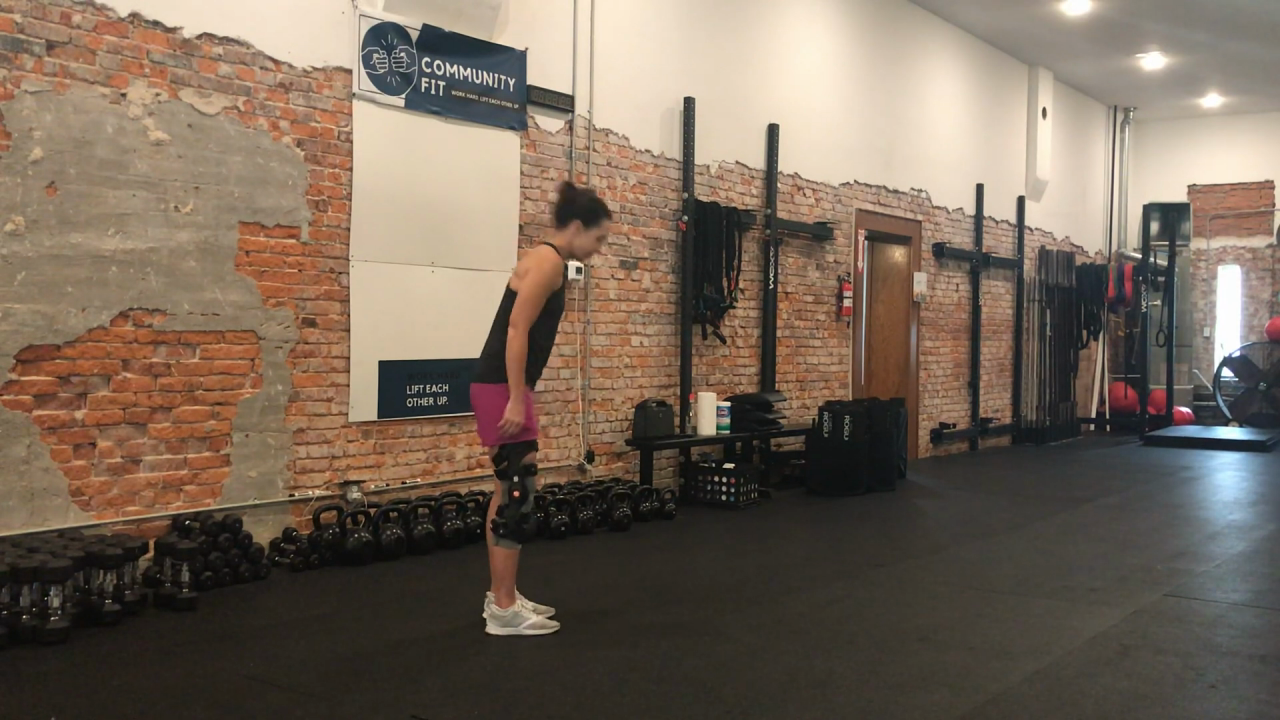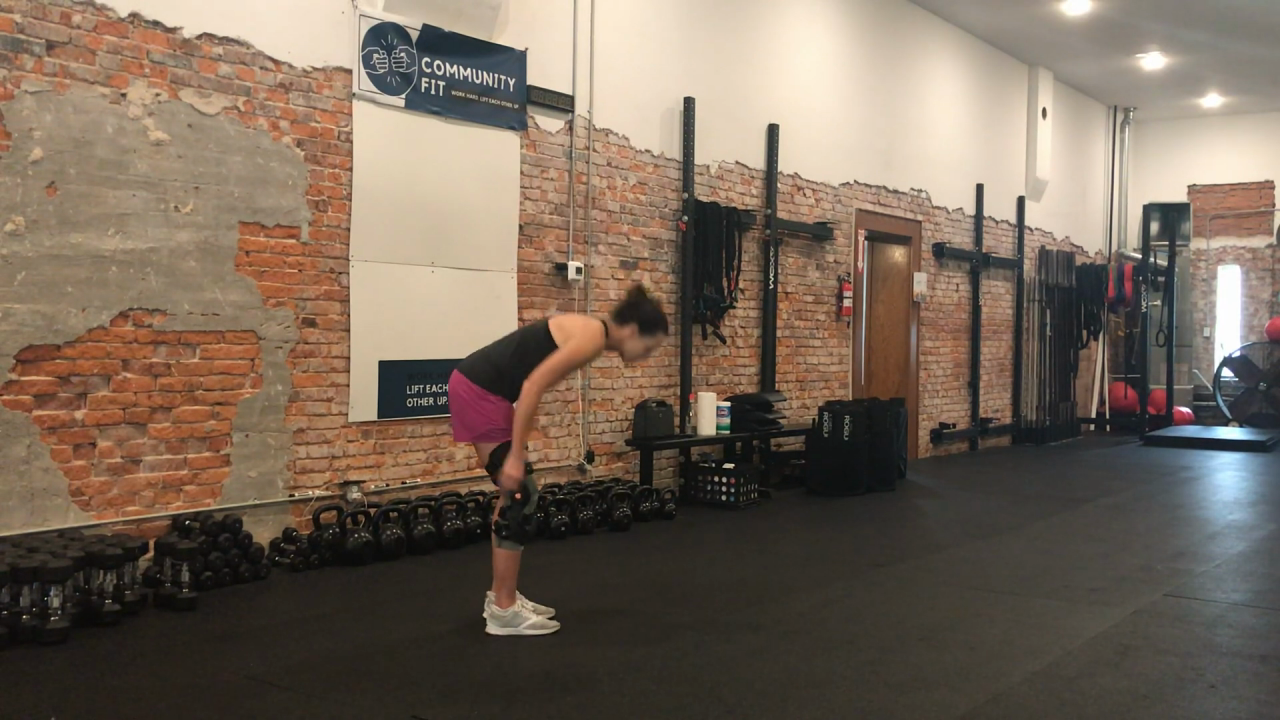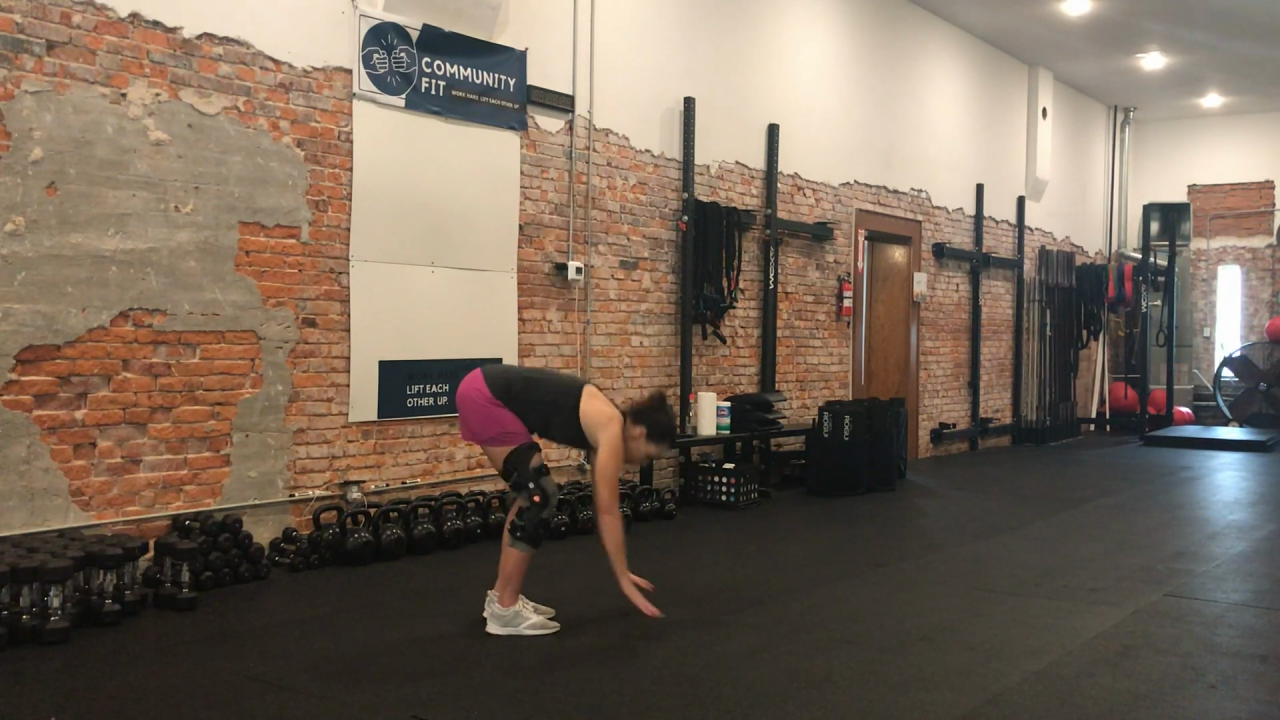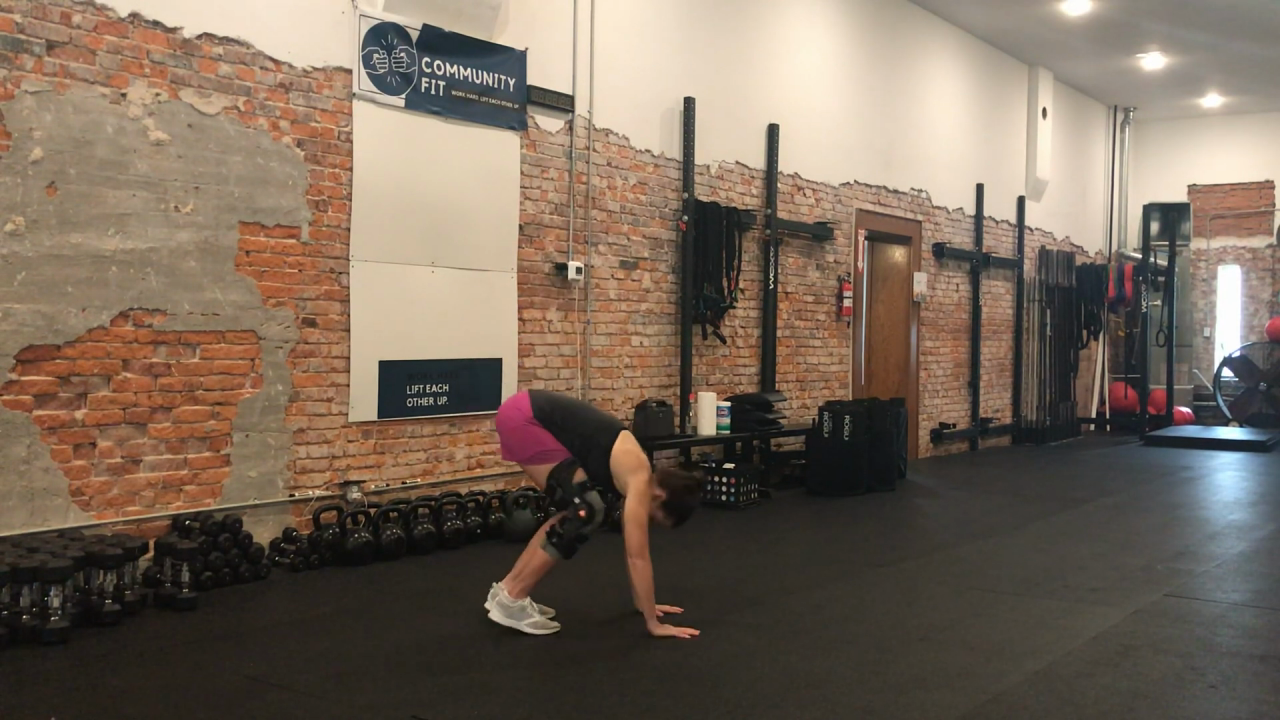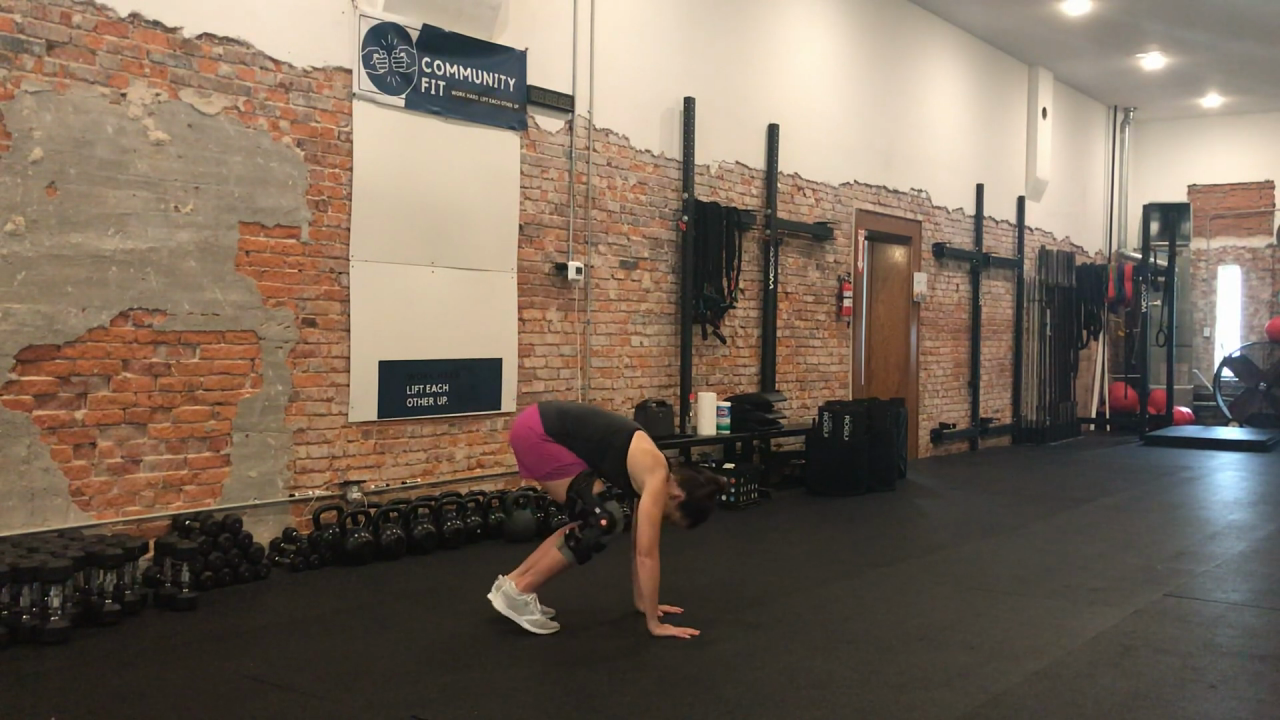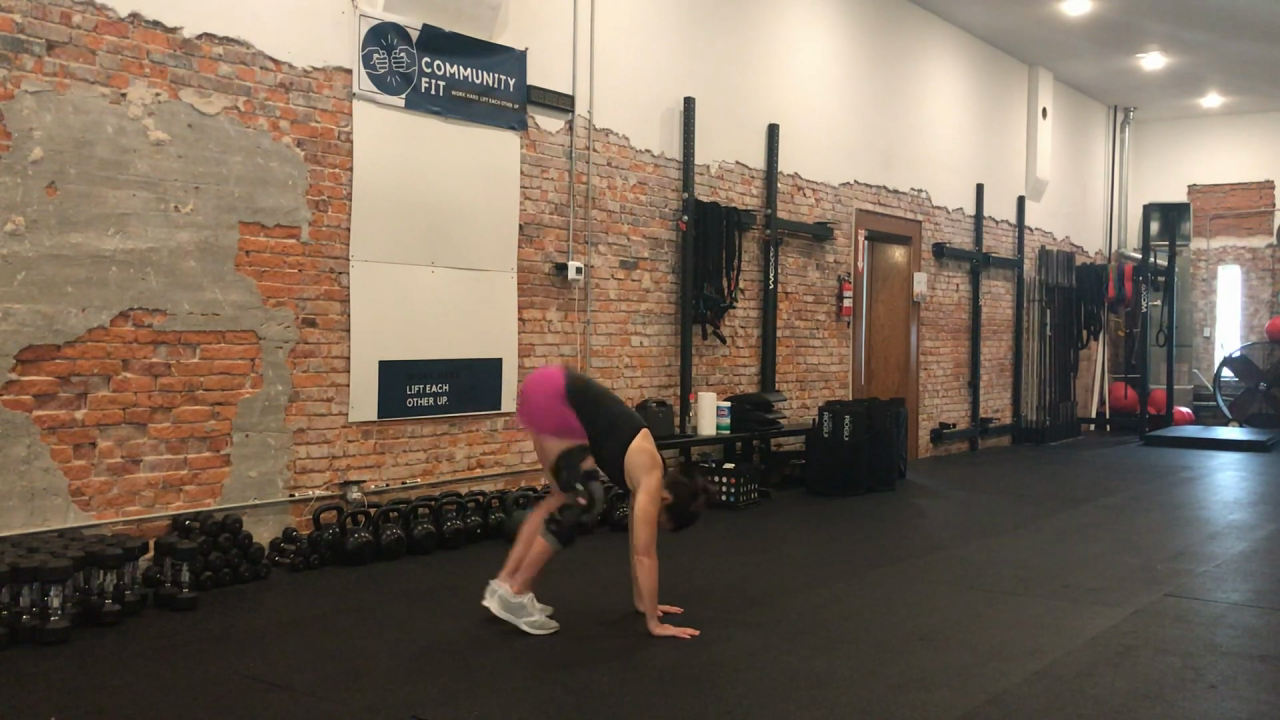
dt=0.4s
person 1, frame 1
left shoulder: (548, 260)
right shoulder: (548, 261)
right elbow: (517, 330)
right wrist: (515, 400)
left hip: (502, 386)
right hip: (500, 388)
left knee: (510, 492)
right knee: (517, 493)
left ankle: (501, 597)
right ankle: (504, 610)
person 1, frame 2
left shoulder: (589, 332)
right shoulder: (591, 338)
right elbow: (531, 387)
left wrist: (516, 453)
right wrist: (516, 456)
left hip: (478, 387)
right hip: (478, 390)
left knee: (514, 493)
right knee: (518, 493)
left ankle: (502, 597)
right ankle: (503, 610)
person 1, frame 3
left shoulder: (605, 423)
right shoulder: (612, 430)
left elbow: (605, 507)
right elbow: (608, 512)
left wrist: (623, 571)
right wrist: (624, 580)
left hip: (484, 393)
right hip: (484, 397)
left knee: (531, 496)
right knee: (539, 496)
left ankle: (504, 596)
right ankle: (504, 610)
person 1, frame 4
left shoulder: (635, 473)
right shoulder: (639, 479)
left elbow: (633, 549)
right elbow: (637, 555)
left wrist: (642, 602)
right wrist: (653, 623)
left hip: (528, 416)
right hip: (524, 417)
left knee: (576, 515)
right knee: (585, 511)
left ankle: (508, 589)
right ankle: (511, 599)
person 1, frame 5
left shoulder: (649, 475)
right shoulder: (656, 478)
left elbow: (639, 545)
right elbow: (646, 554)
left wrist: (641, 601)
right wrist: (654, 623)
left hip: (542, 430)
right hip: (538, 432)
left knee: (592, 523)
right knee: (604, 521)
left ankle: (513, 582)
right ankle: (518, 592)
person 1, frame 6
left shoulder: (655, 481)
right shoulder: (649, 482)
left elbow: (639, 542)
right elbow: (644, 551)
left wrist: (641, 600)
right wrist: (653, 622)
left hip: (556, 390)
right hip: (549, 393)
left knee: (567, 498)
right knee: (583, 503)
left ankle: (504, 583)
right ankle: (515, 594)
